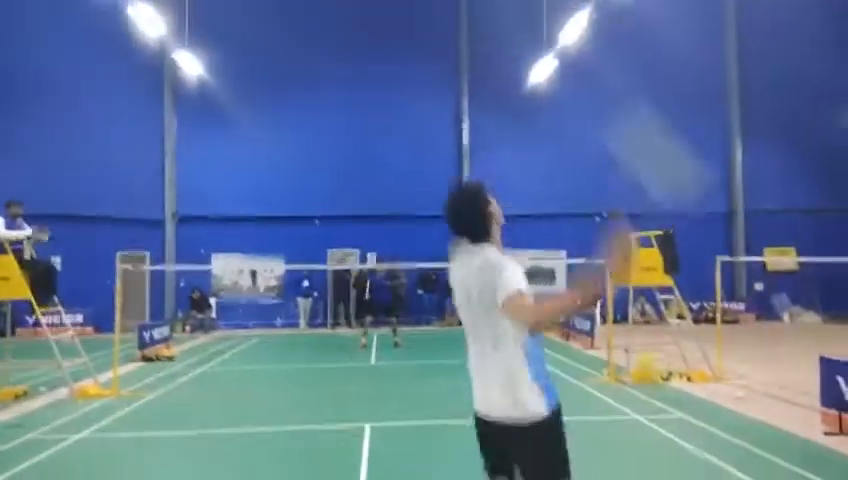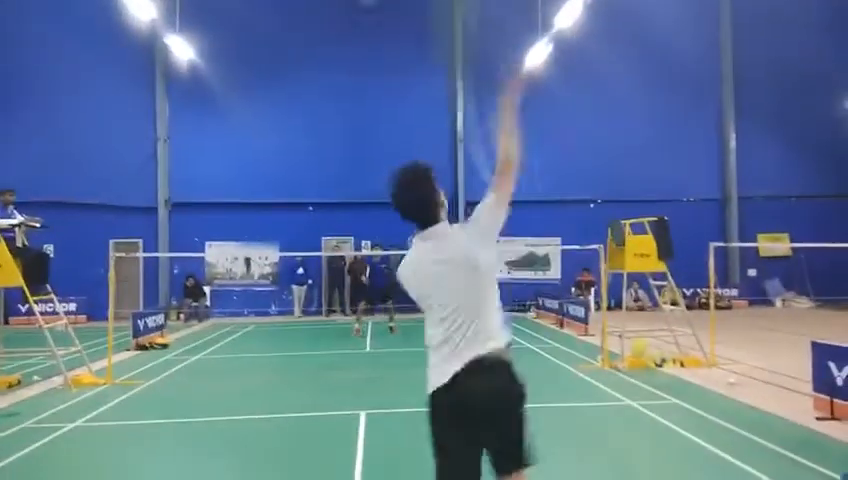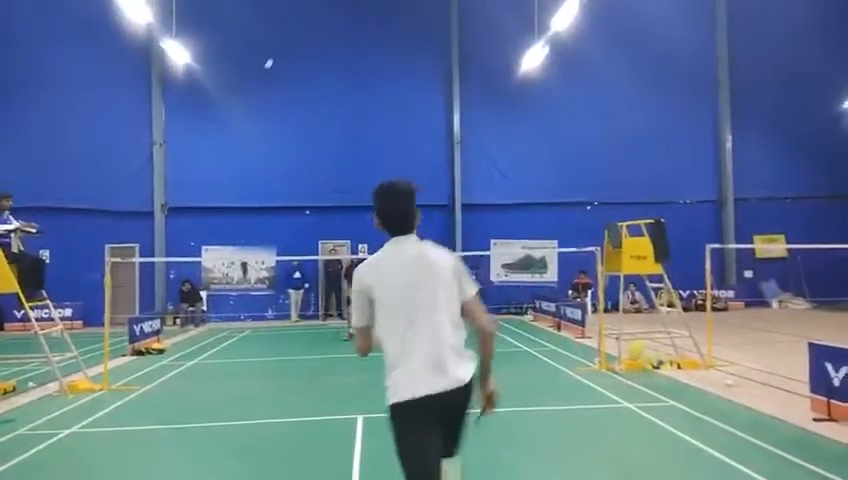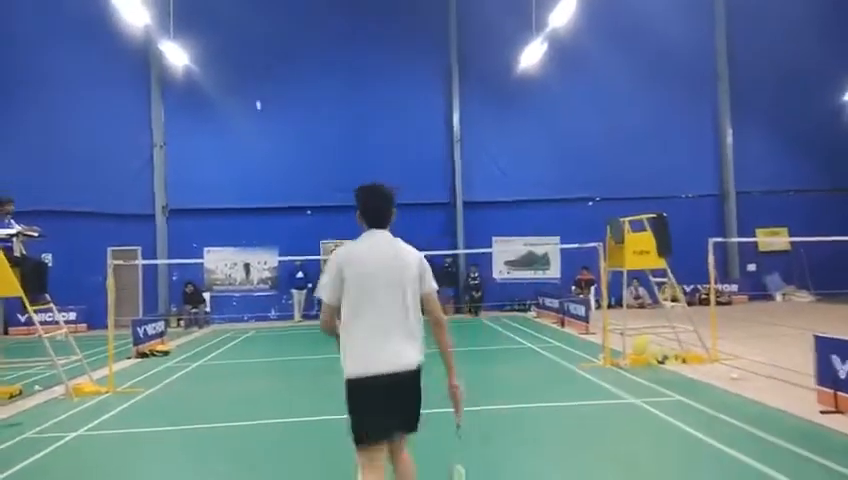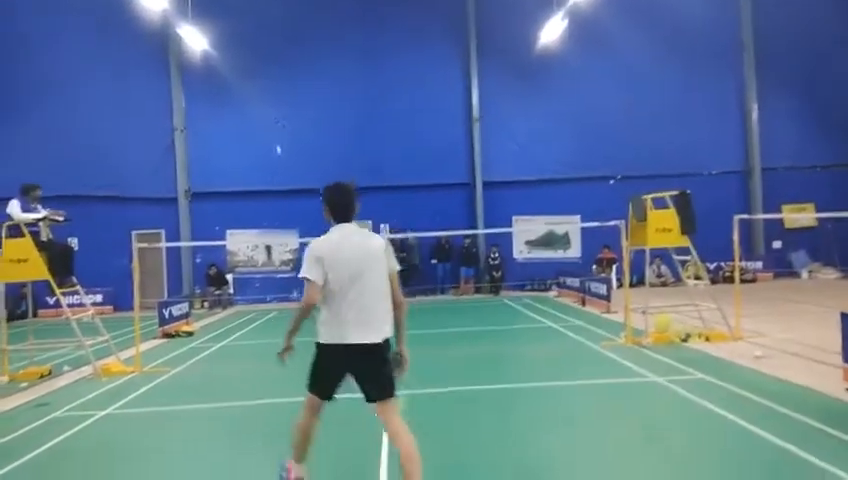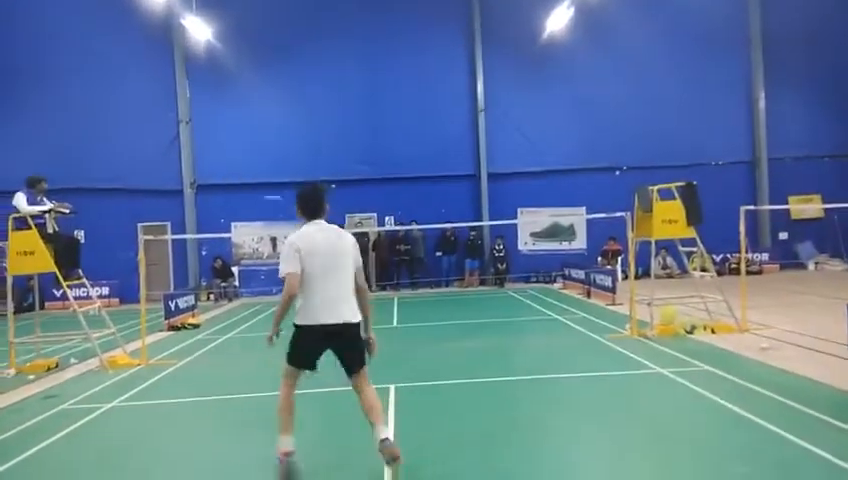
dt=0.3s
person 1, frame 1
left shoulder: (459, 266)
right shoulder: (498, 266)
right elbow: (532, 320)
right wrist: (592, 286)
left hip: (488, 405)
right hip: (526, 405)
person 1, frame 2
left shoulder: (407, 268)
right shoulder: (474, 237)
right elbow: (506, 172)
right wrist: (509, 110)
left hip: (444, 384)
right hip: (492, 369)
person 1, frame 3
left shoulder: (365, 273)
right shoulder: (445, 260)
left elbow: (363, 347)
right elbow: (485, 327)
right wrist: (486, 379)
left hip: (408, 393)
right hip: (456, 383)
person 1, frame 4
left shoulder: (343, 257)
right shoulder: (413, 257)
left elbow: (328, 322)
right elbow: (437, 319)
left wrist: (343, 338)
right wrist: (451, 375)
left hip: (362, 370)
right hip: (406, 365)
right knee: (398, 449)
person 1, frame 5
left shoulder: (318, 248)
right shoulder: (380, 244)
left elbow: (311, 301)
right elbow: (398, 300)
left wrist: (289, 337)
right wrist: (402, 345)
left hip: (333, 343)
right hip: (374, 343)
left knee: (311, 407)
right knee: (392, 418)
person 1, frame 6
left shoulder: (294, 241)
right shoulder: (346, 238)
left elbow: (291, 290)
right elbow: (361, 289)
left wrist: (275, 325)
right wrist: (368, 328)
left hip: (312, 323)
right hip: (348, 322)
left knee: (289, 380)
right knee: (361, 382)
left ankle: (286, 450)
right ankle: (383, 437)
